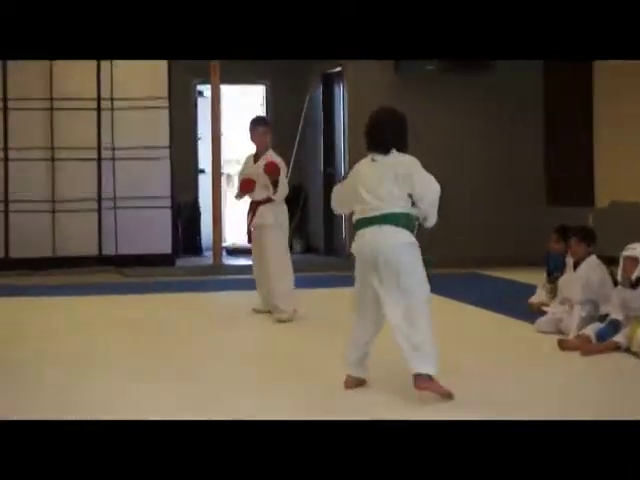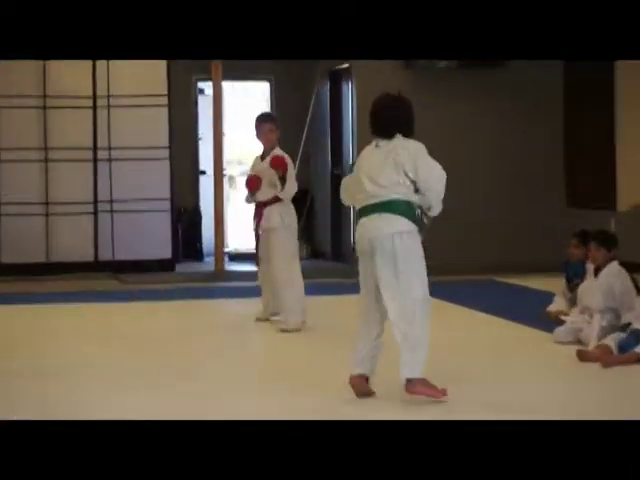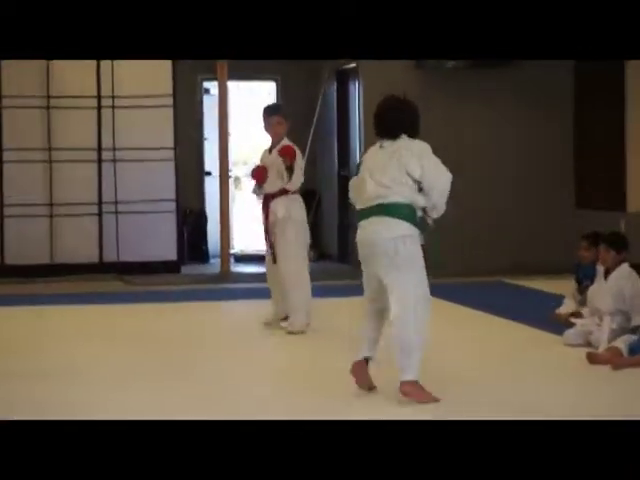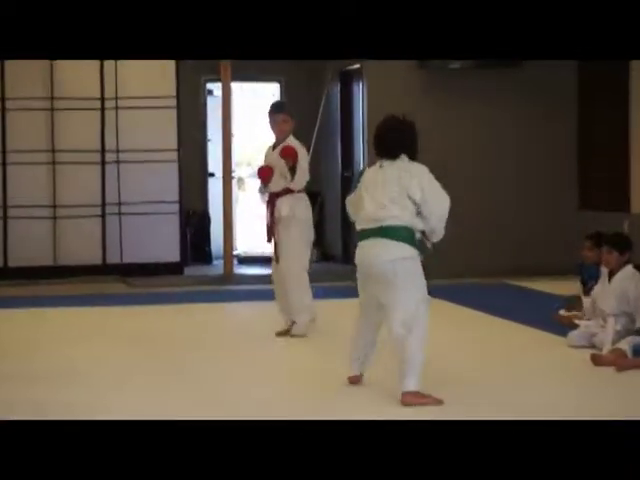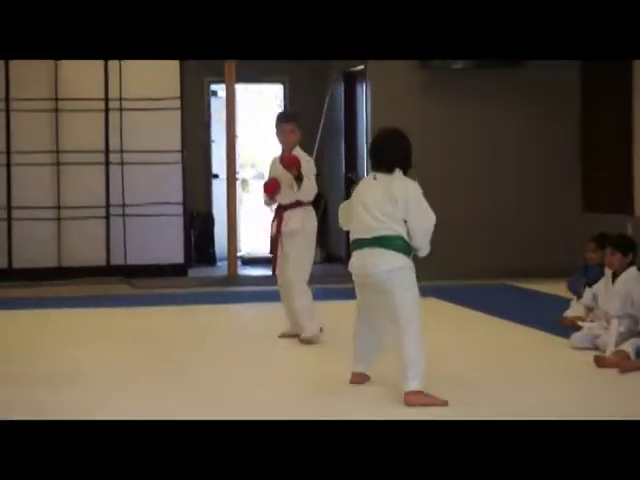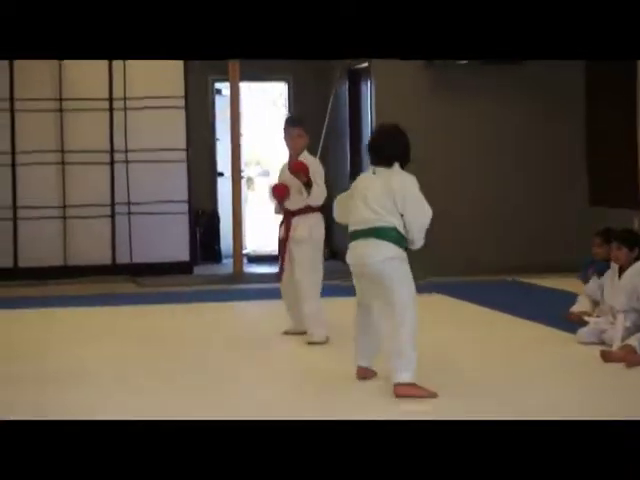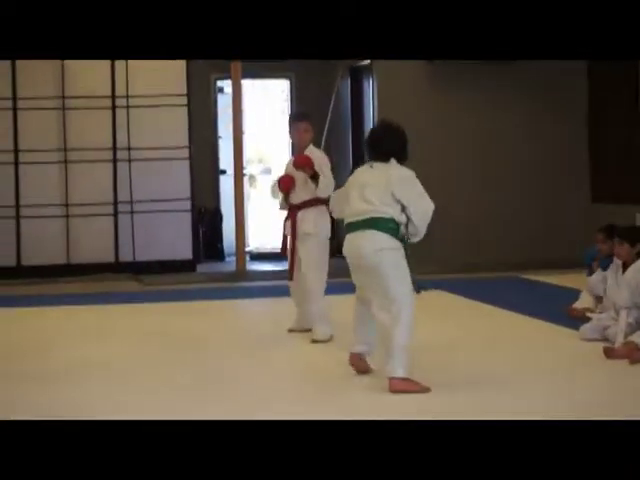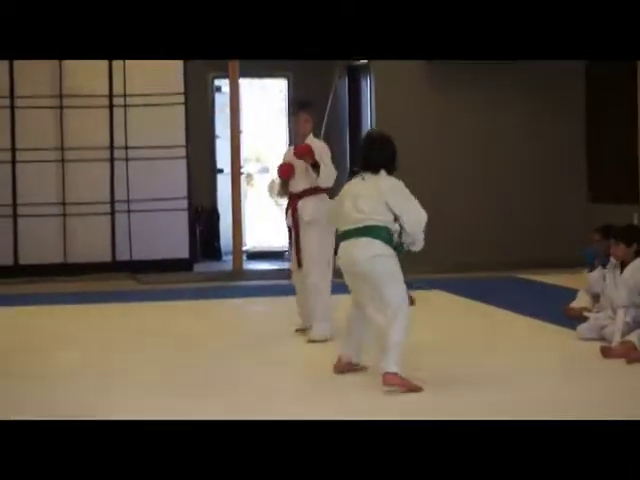
dt=0.1s
person 1, frame 1
left shoulder: (359, 169)
right shoulder: (406, 164)
left elbow: (338, 202)
right elbow: (429, 195)
right wrist: (425, 218)
left hip: (364, 240)
right hip: (397, 239)
left knee: (367, 309)
right knee: (414, 307)
left ankle: (354, 372)
right ankle: (424, 374)
person 1, frame 2
left shoulder: (365, 156)
right shoulder: (411, 149)
left elbow: (348, 194)
right elbow: (434, 181)
right wrist: (429, 206)
left hip: (366, 229)
right hip: (397, 228)
left knee: (372, 305)
right knee: (411, 300)
person 1, frame 3
left shoulder: (370, 155)
right shoulder: (416, 150)
left elbow: (356, 193)
right elbow: (438, 183)
right wrist: (432, 209)
left hip: (367, 230)
right hip: (397, 231)
left knee: (376, 302)
right knee: (410, 306)
left ankle: (362, 360)
person 1, frame 4
left shoulder: (369, 175)
right shoulder: (414, 172)
left elbow: (353, 208)
right elbow: (438, 207)
right wrist: (431, 232)
left hip: (366, 249)
right hip: (397, 252)
left knee: (370, 313)
right knee: (412, 319)
left ankle: (356, 370)
person 1, frame 5
left shoulder: (363, 186)
right shoulder: (406, 186)
left elbow: (345, 218)
right elbow: (422, 225)
right wrist: (420, 248)
left hip: (361, 258)
right hip: (391, 259)
left knee: (368, 316)
right knee: (410, 322)
left ankle: (360, 370)
right ankle: (413, 388)
person 1, frame 6
left shoulder: (361, 181)
right shoulder: (404, 180)
left elbow: (340, 211)
right elbow: (419, 218)
right wrist: (414, 240)
left hip: (357, 250)
right hip: (385, 250)
left knee: (367, 309)
right knee: (403, 314)
left ankle: (364, 365)
right ankle: (403, 380)
person 1, frame 7
left shoulder: (358, 174)
right shoulder: (401, 175)
left elbow: (337, 206)
right elbow: (422, 210)
right wrist: (414, 231)
left hip: (353, 242)
right hip: (381, 243)
left knee: (367, 300)
right knee: (400, 306)
left ankle: (359, 353)
person 1, frame 8
left shoulder: (350, 186)
right shoulder: (391, 185)
left elbow: (336, 218)
right elbow: (415, 220)
right wrist: (413, 241)
left hip: (347, 250)
right hip: (374, 250)
left knee: (363, 305)
right knee: (395, 309)
left ankle: (346, 357)
right ankle: (391, 371)
person 2, frame 1
left shoulder: (275, 161)
right shoulder: (248, 161)
left elbow: (280, 194)
right elbow: (239, 193)
left wrist: (274, 180)
right wrist: (243, 189)
left hip: (272, 215)
right hip: (256, 215)
left knee: (276, 262)
right knee: (260, 261)
left ankle: (286, 307)
right ankle: (268, 302)
person 2, frame 2
left shoulder: (282, 159)
right shoulder: (257, 162)
left elbow: (288, 193)
right elbow: (251, 197)
left wrist: (282, 175)
right wrist: (251, 189)
left hip: (280, 217)
right hip: (264, 217)
left knee: (284, 268)
right knee: (266, 267)
left ankle: (294, 318)
right ankle: (271, 308)
person 2, frame 3
left shoulder: (291, 150)
right shoulder: (266, 154)
left elbow: (295, 183)
right elbow: (260, 189)
left wrist: (289, 165)
right wrist: (259, 180)
left hip: (289, 210)
right hip: (272, 210)
left knee: (292, 265)
right knee: (274, 265)
person 2, frame 4
left shoulder: (296, 148)
right shoulder: (270, 151)
left elbow: (299, 182)
left wrist: (291, 165)
right wrist: (264, 180)
left hip: (294, 208)
right hip: (277, 209)
left knee: (293, 265)
right knee: (280, 267)
person 2, frame 5
left shoulder: (303, 160)
right shoulder: (276, 163)
left elbow: (308, 193)
right elbow: (270, 200)
left wrist: (297, 175)
right wrist: (270, 193)
left hip: (300, 221)
right hip: (282, 222)
left knee: (294, 277)
right knee: (284, 277)
left ankle: (311, 326)
right ankle: (297, 325)
person 2, frame 6
left shoulder: (312, 164)
right shoulder: (285, 169)
left elbow: (318, 198)
left wrist: (306, 181)
right wrist: (279, 199)
left hip: (308, 227)
right hip: (290, 227)
left knee: (305, 281)
right knee: (288, 280)
left ankle: (319, 331)
right ankle: (301, 323)
person 2, frame 7
left shoulder: (318, 157)
right shoulder: (292, 163)
left elbow: (327, 189)
left wrist: (313, 174)
right wrist: (284, 191)
left hip: (314, 220)
right hip: (296, 221)
left knee: (311, 276)
right knee: (296, 275)
left ankle: (322, 328)
right ankle: (305, 320)
person 2, frame 8
left shoulder: (319, 146)
right shoulder: (290, 153)
left elbow: (328, 179)
right elbow: (284, 190)
left wrist: (313, 163)
right wrist: (283, 181)
left hip: (315, 209)
right hip: (296, 211)
left knee: (315, 270)
right knee: (300, 268)
left ankle: (321, 326)
right ankle: (310, 319)
